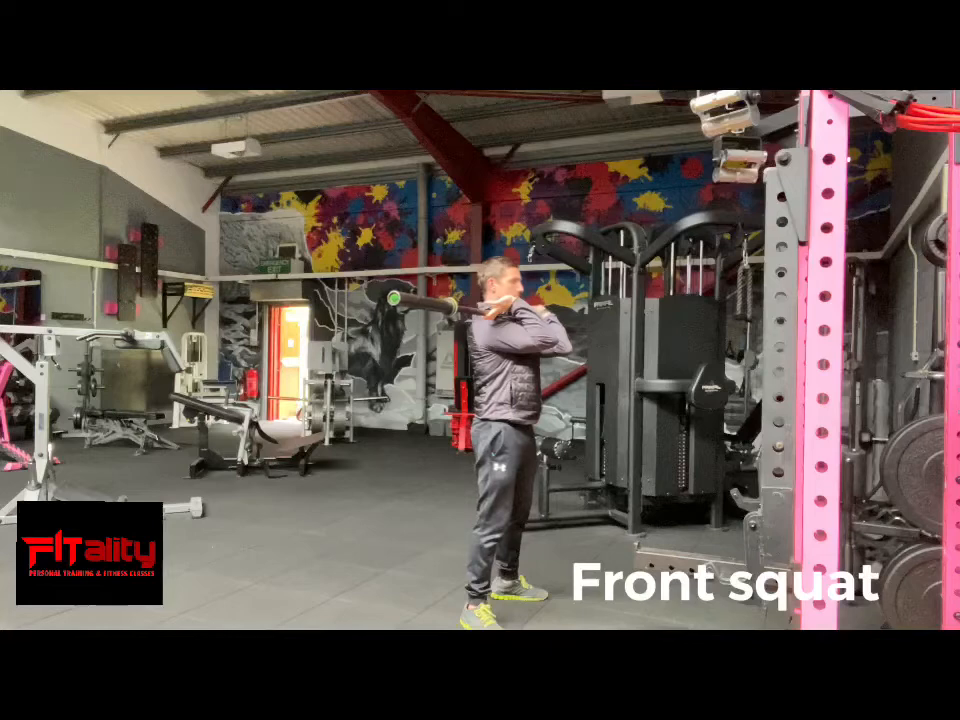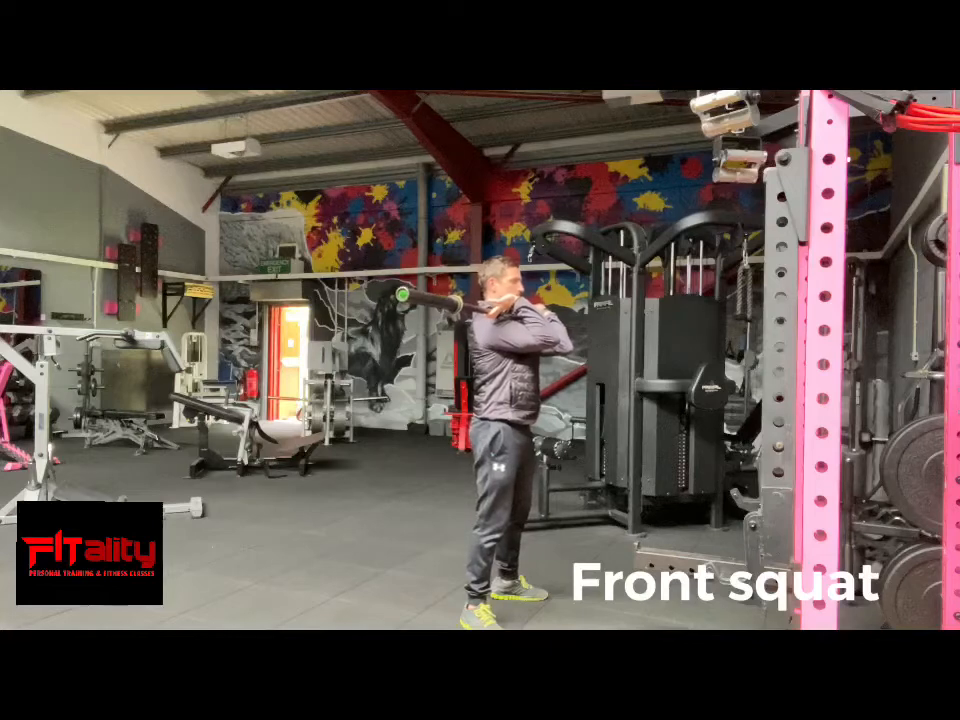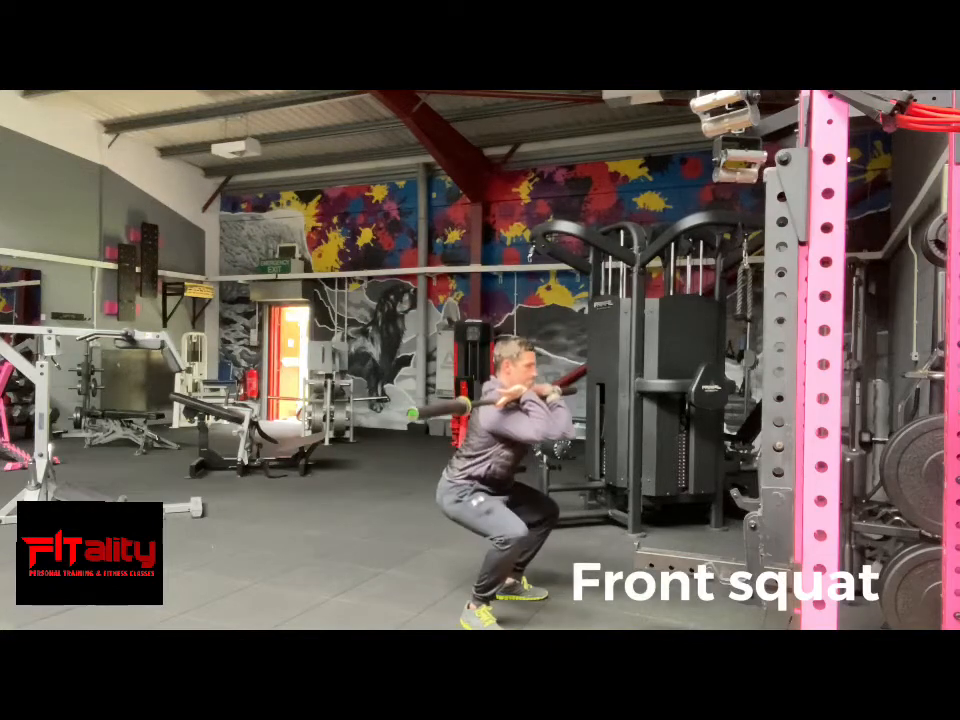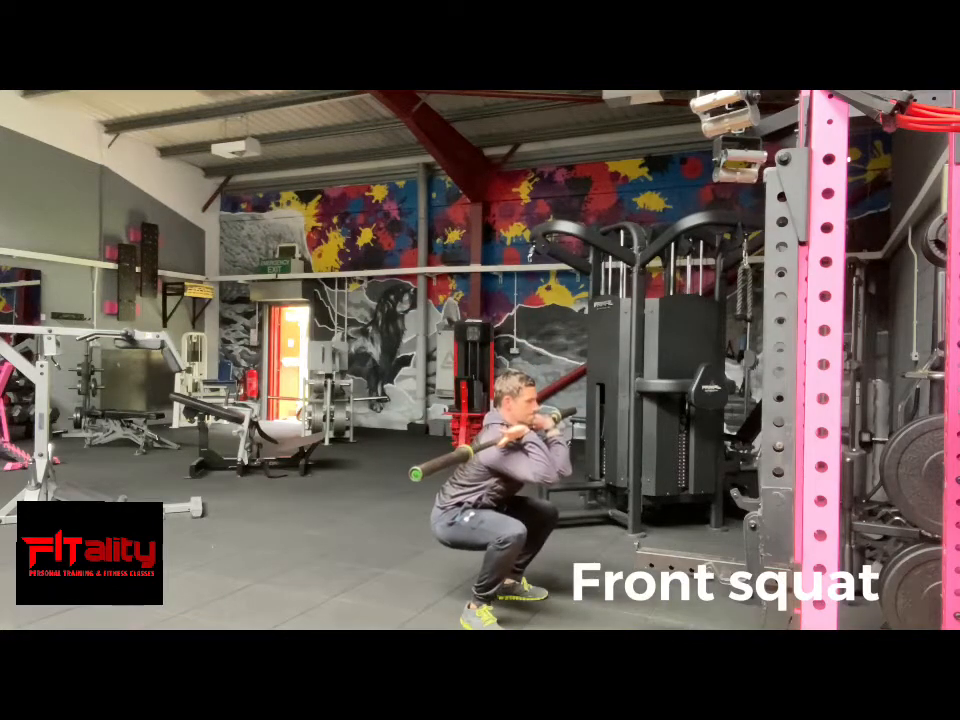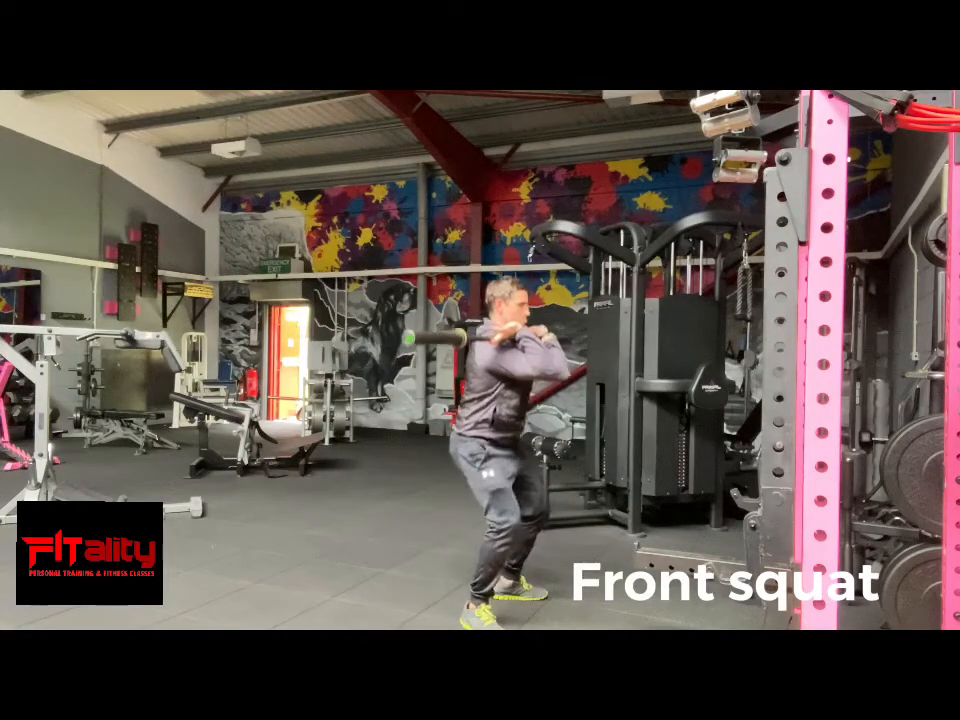
dt=1s
person 1, frame 1
left shoulder: (514, 321)
right shoulder: (488, 324)
left elbow: (562, 345)
right elbow: (543, 342)
left wrist: (542, 313)
right wrist: (521, 306)
left hip: (522, 430)
right hip: (499, 431)
left knee: (517, 514)
right knee: (493, 520)
left ankle: (507, 580)
right ankle: (475, 605)
person 1, frame 2
left shoulder: (514, 320)
right shoulder: (490, 323)
left elbow: (563, 344)
right elbow: (545, 340)
left wrist: (541, 312)
right wrist: (522, 305)
left hip: (518, 429)
right hip: (497, 430)
left knee: (516, 513)
right knee: (492, 519)
left ankle: (507, 580)
right ankle: (474, 605)
person 1, frame 3
left shoulder: (519, 400)
right shoulder: (497, 408)
left elbow: (565, 431)
right elbow: (544, 432)
left wrist: (552, 395)
right wrist: (530, 396)
left hip: (494, 485)
right hip: (462, 490)
left knee: (545, 512)
right knee: (513, 533)
left ankle: (510, 580)
right ankle: (476, 607)
person 1, frame 4
left shoulder: (518, 432)
right shoulder: (497, 441)
left elbow: (562, 469)
right elbow: (545, 475)
left wrist: (551, 430)
right wrist: (530, 435)
left hip: (483, 507)
right hip: (453, 516)
left knee: (546, 514)
right knee: (512, 533)
left ankle: (511, 580)
right ankle: (477, 607)
person 1, frame 5
left shoulder: (515, 342)
right shoulder: (491, 347)
left elbow: (560, 371)
right elbow: (541, 368)
left wrist: (546, 337)
right wrist: (525, 334)
left hip: (506, 443)
right hip: (477, 446)
left knee: (536, 509)
right knee: (507, 521)
left ankle: (509, 579)
right ankle: (476, 606)
